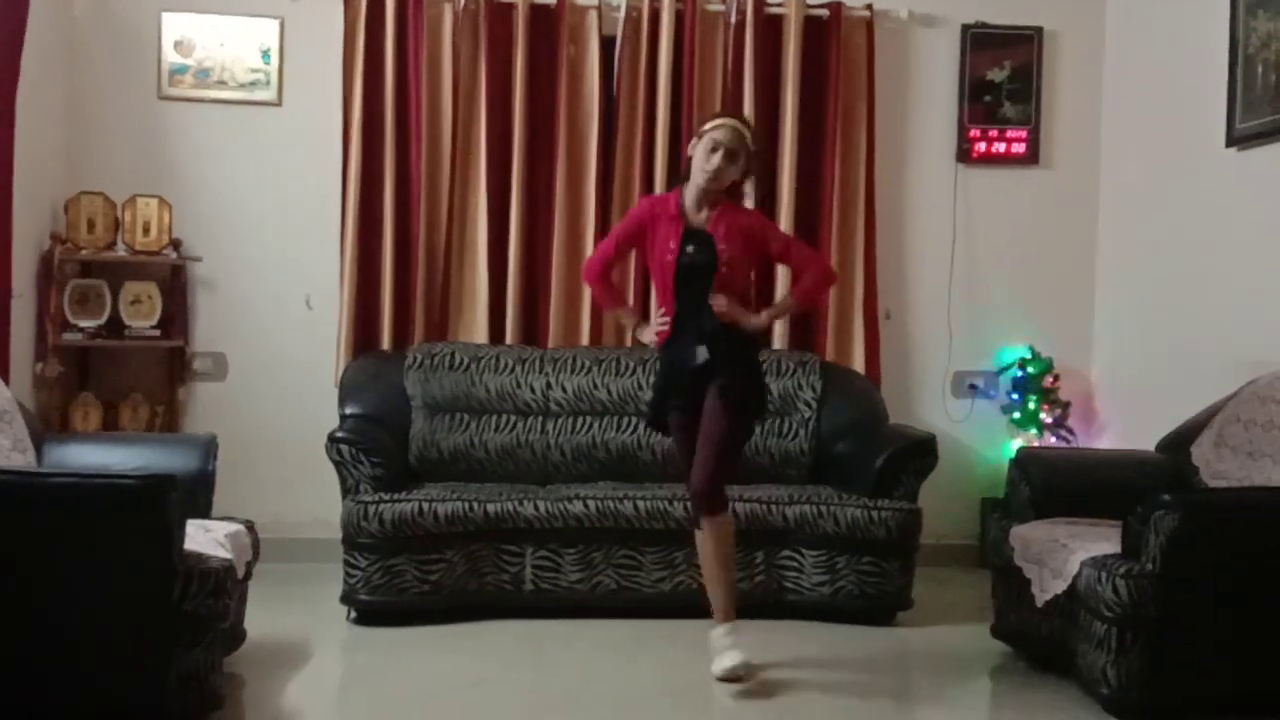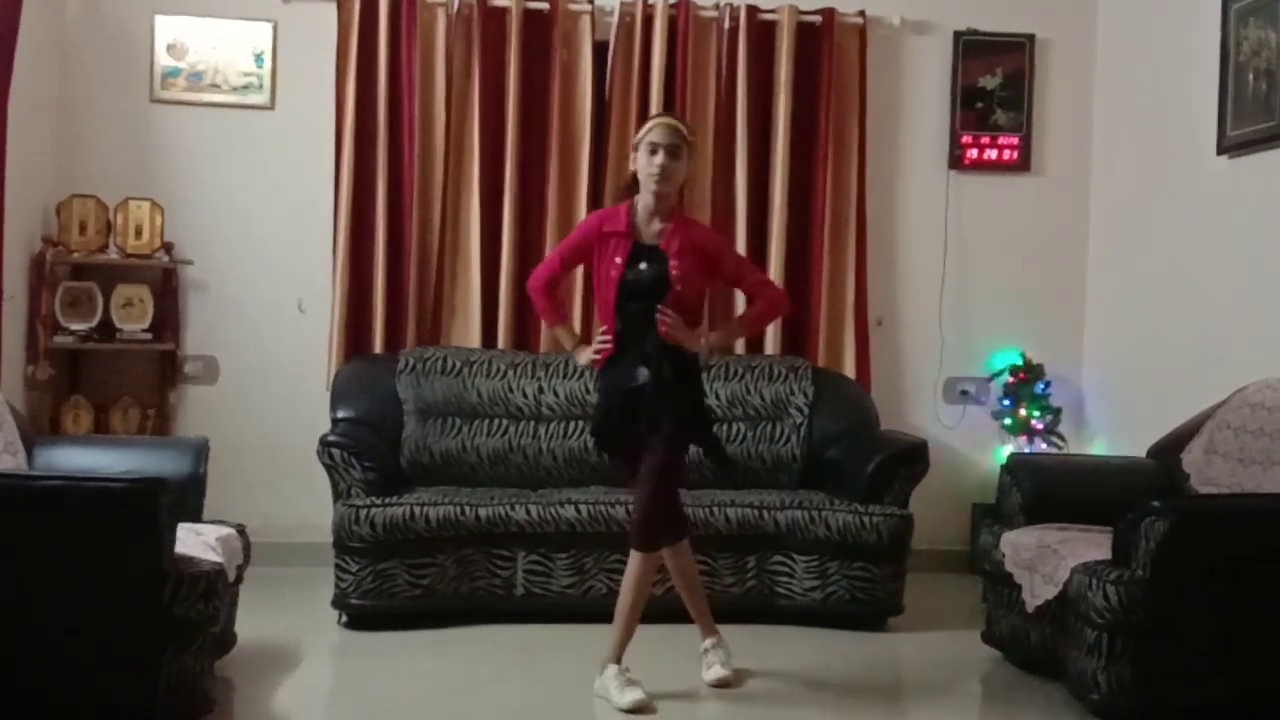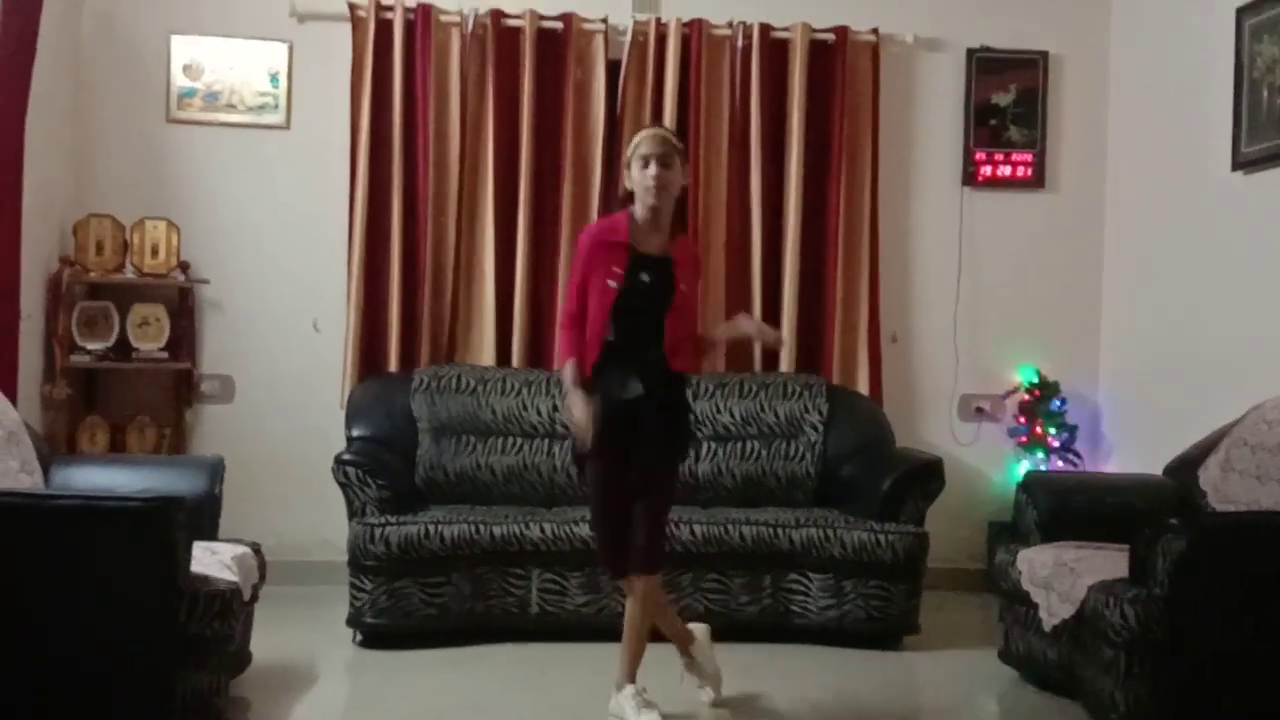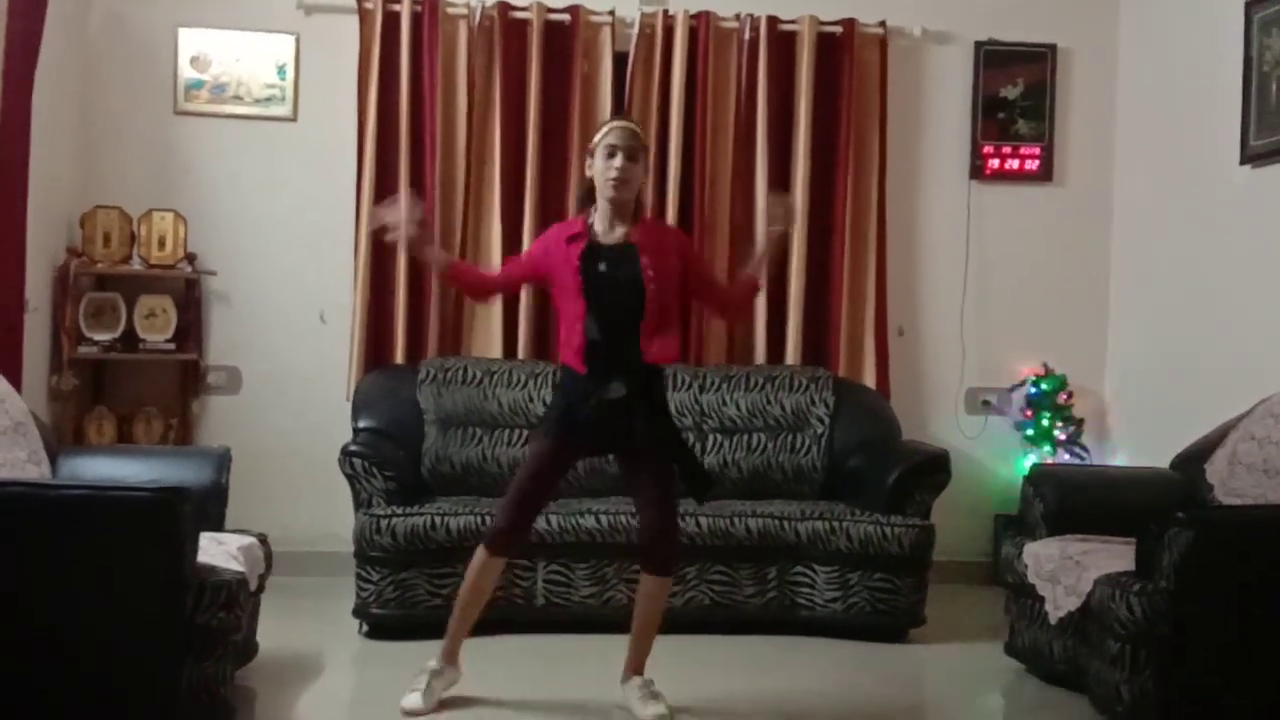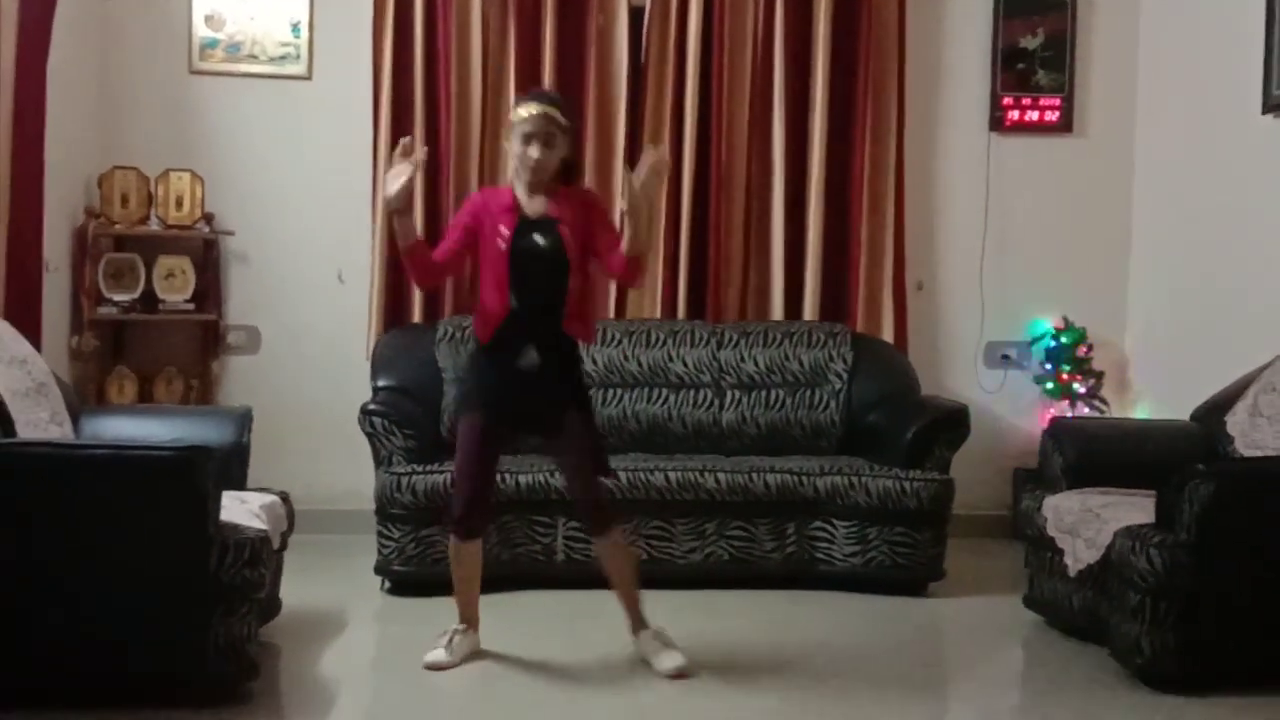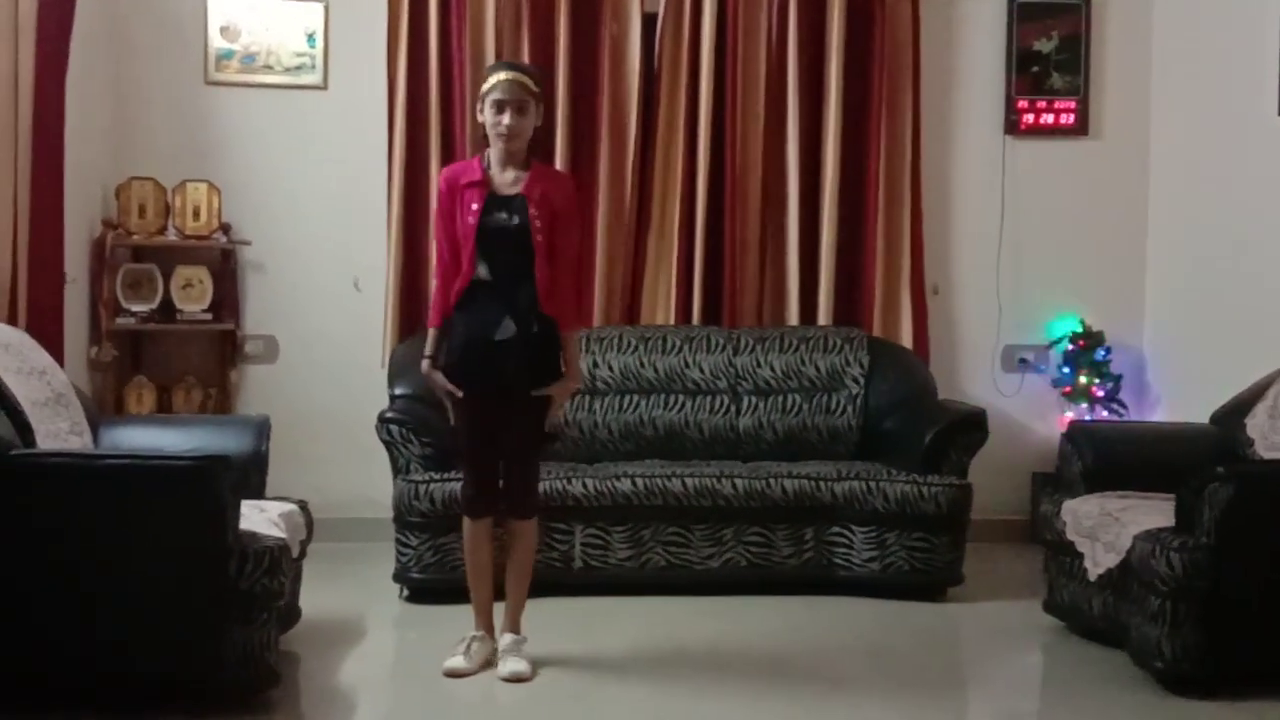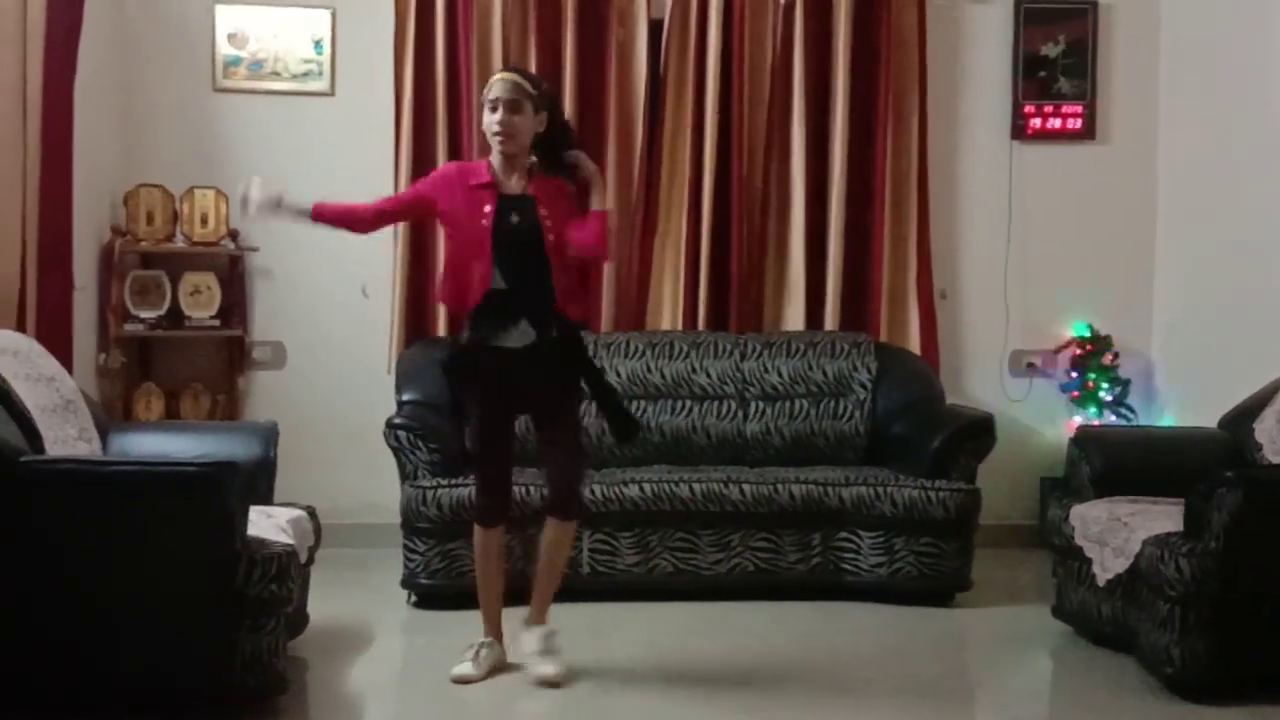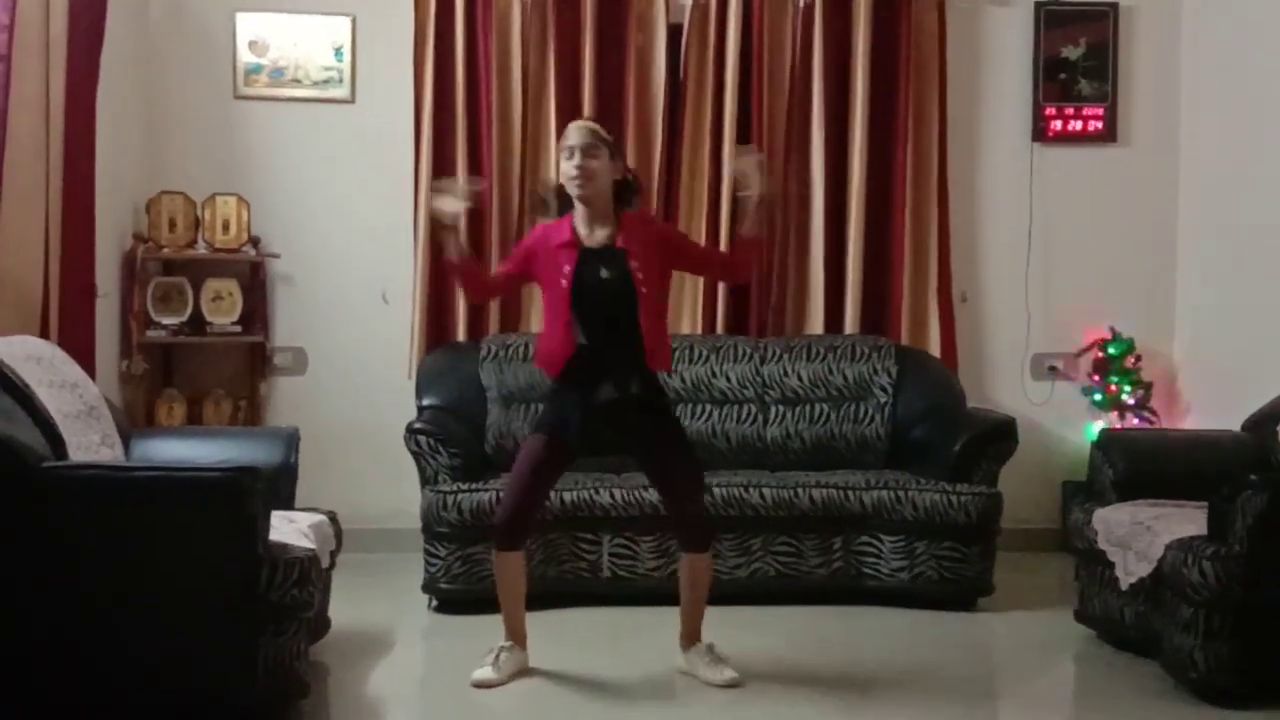
dt=0.5s
person 1, frame 1
left shoulder: (746, 224)
right shoulder: (653, 213)
left elbow: (818, 271)
right elbow: (596, 271)
left wrist: (765, 318)
right wrist: (637, 328)
left hip: (731, 363)
right hip: (680, 365)
left knee: (706, 485)
right knee: (703, 495)
left ankle: (724, 626)
right ankle: (724, 626)
person 1, frame 2
left shoulder: (699, 239)
right shoulder: (601, 227)
left elbow: (771, 298)
right elbow: (540, 283)
left wrist: (711, 340)
right wrist: (576, 347)
left hip: (673, 387)
right hip: (620, 385)
left knee: (645, 523)
right knee: (664, 519)
left ankle: (612, 666)
right ankle: (711, 636)
person 1, frame 3
left shoulder: (683, 251)
right shoulder: (599, 237)
right elbow: (572, 323)
left wrist: (738, 331)
right wrist: (573, 391)
left hip: (662, 404)
right hip: (619, 409)
left knee: (646, 547)
right knee: (609, 545)
right ankle: (685, 638)
person 1, frame 4
left shoulder: (667, 243)
right shoulder: (561, 242)
left elbow: (731, 306)
right elbow: (487, 285)
left wrist: (767, 250)
right wrist: (425, 247)
left hip: (643, 404)
right hip: (578, 396)
left knee: (661, 543)
right knee: (505, 528)
right ankle: (446, 663)
person 1, frame 5
left shoulder: (583, 208)
right shoulder: (481, 207)
left elbow: (621, 270)
right elbow: (430, 273)
left wrist: (635, 202)
right wrist: (397, 210)
left hip: (558, 370)
right hip: (493, 367)
left knee: (591, 503)
right knee: (464, 505)
left ankle: (642, 628)
right ankle: (466, 626)
person 1, frame 6
left shoulder: (556, 189)
right shoulder: (454, 182)
left elbow: (570, 283)
right elbow: (445, 272)
left wrist: (570, 366)
right wrist: (431, 352)
left hip: (530, 347)
right hip: (471, 344)
left knee: (521, 488)
right knee: (477, 488)
left ankle: (511, 633)
right ankle: (480, 632)
person 1, frame 7
left shoulder: (560, 188)
right shoulder: (454, 182)
left elbow: (592, 250)
right elbow: (370, 216)
left wrist: (596, 187)
right wrist: (289, 207)
left hip: (553, 351)
right hip: (488, 350)
left knee: (566, 488)
right knee: (491, 494)
left ankle: (536, 626)
right ankle: (489, 639)
person 1, frame 8
left shoulder: (652, 236)
right shoulder: (546, 240)
left elbow: (732, 271)
right elbow: (481, 288)
left wrist: (751, 209)
right wrist: (450, 234)
left hip: (640, 397)
right hip: (573, 396)
left knee: (694, 519)
right knee: (509, 516)
left ankle: (692, 645)
right ankle: (513, 647)
